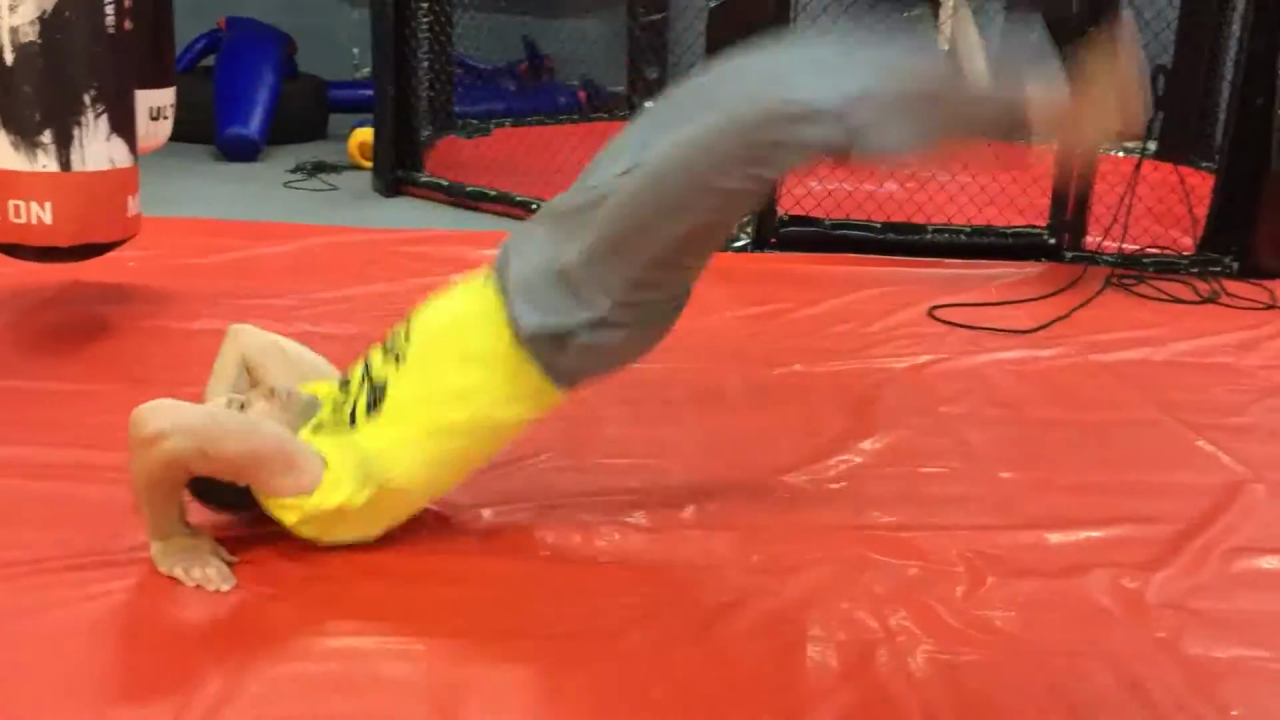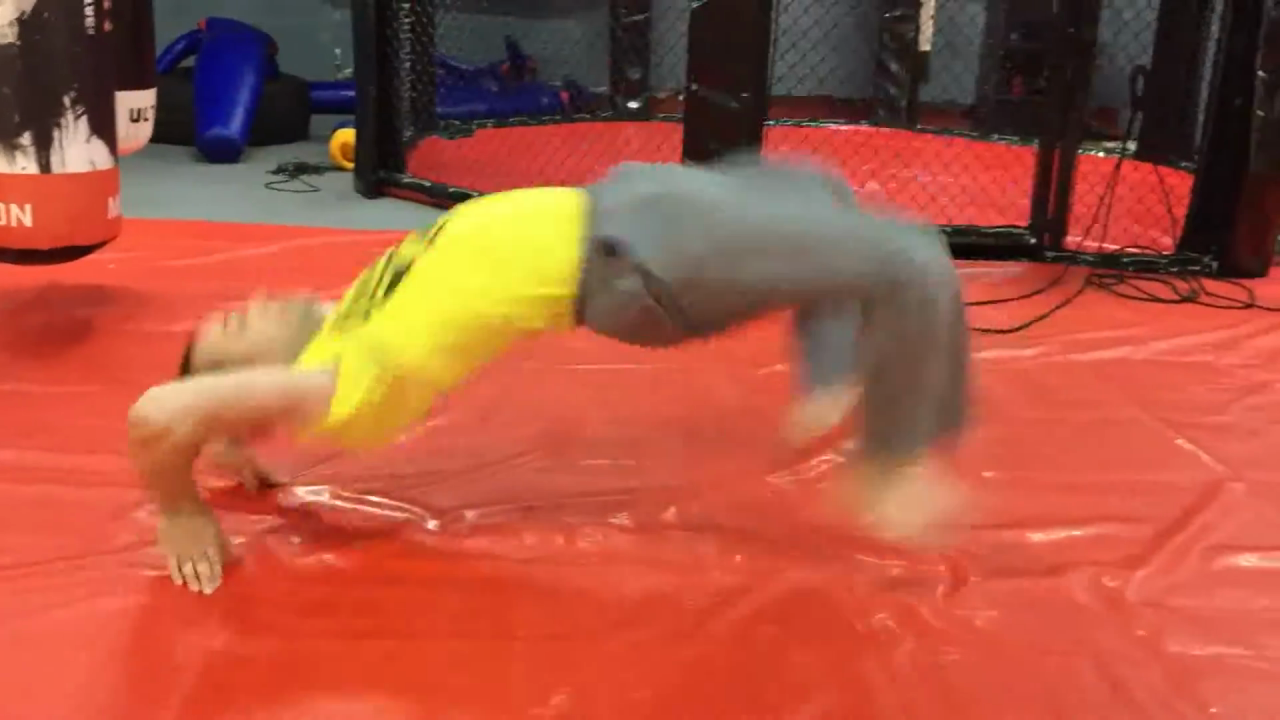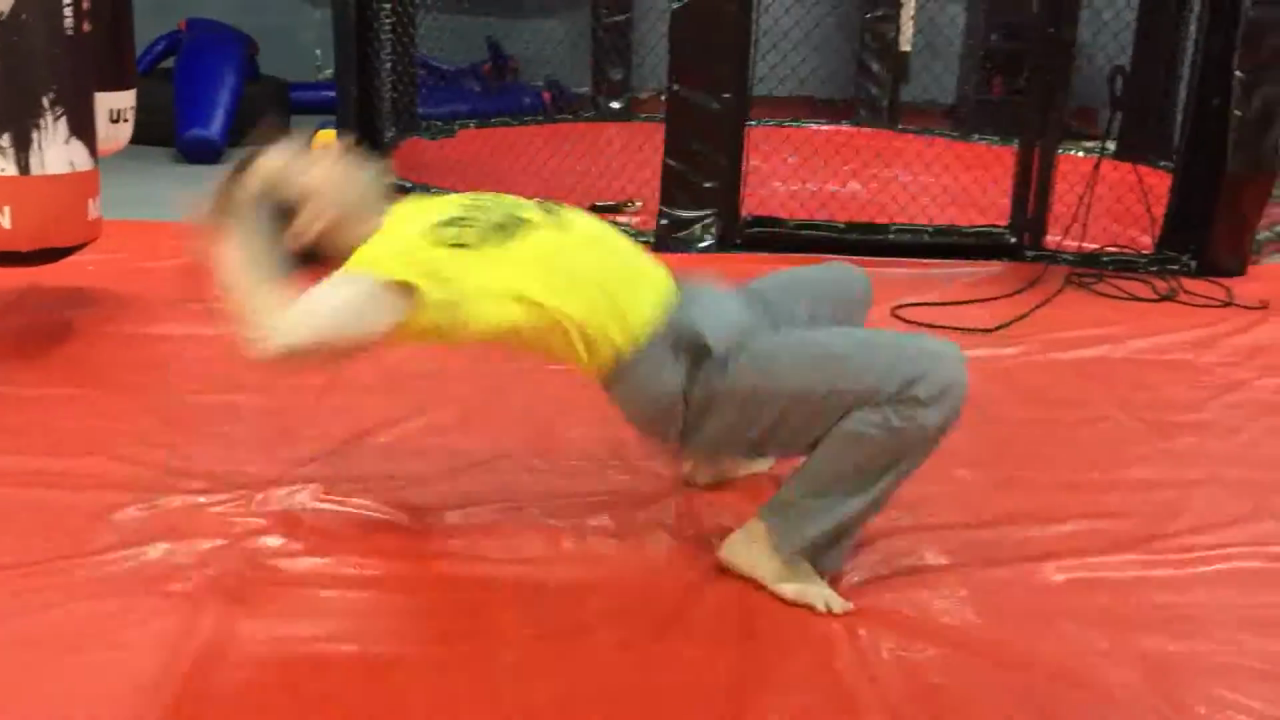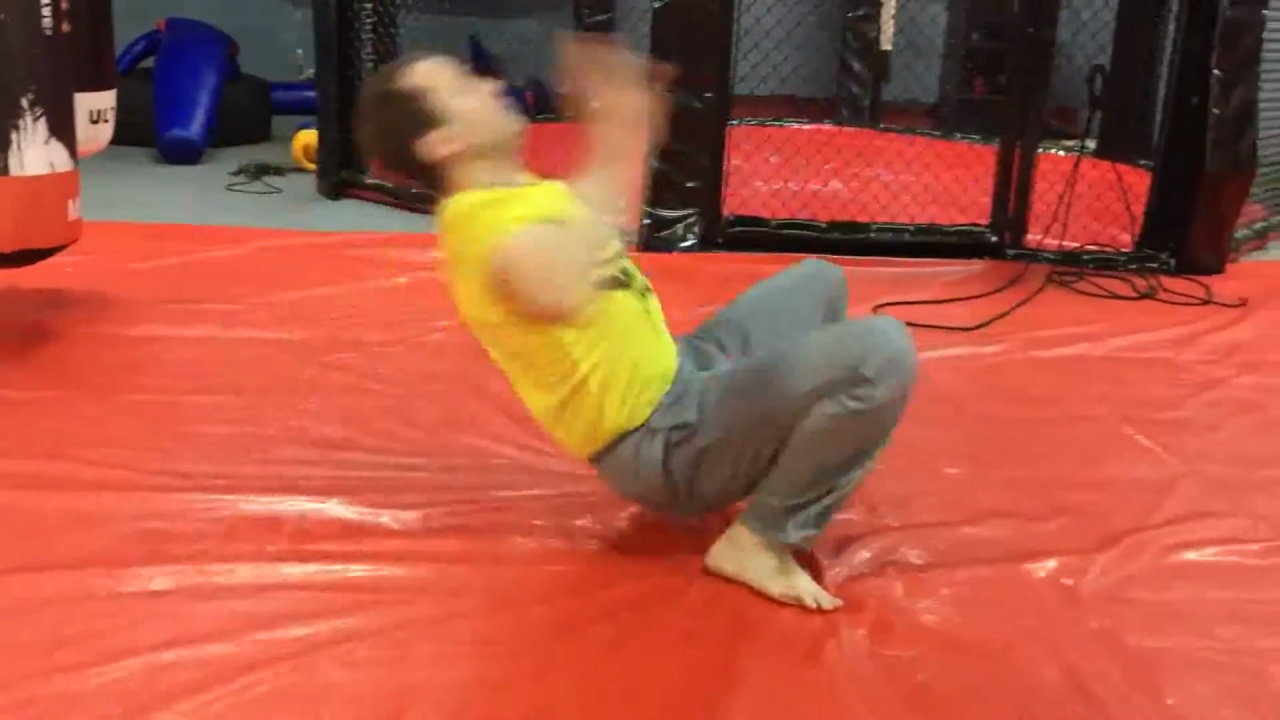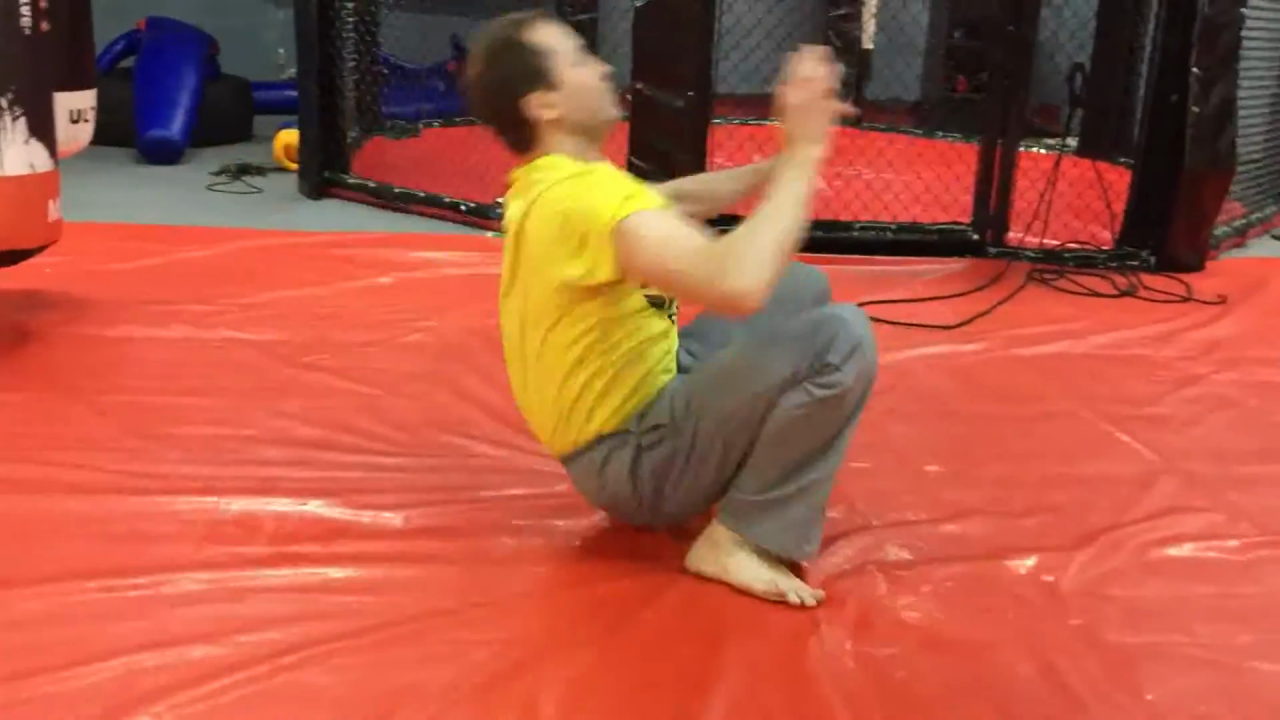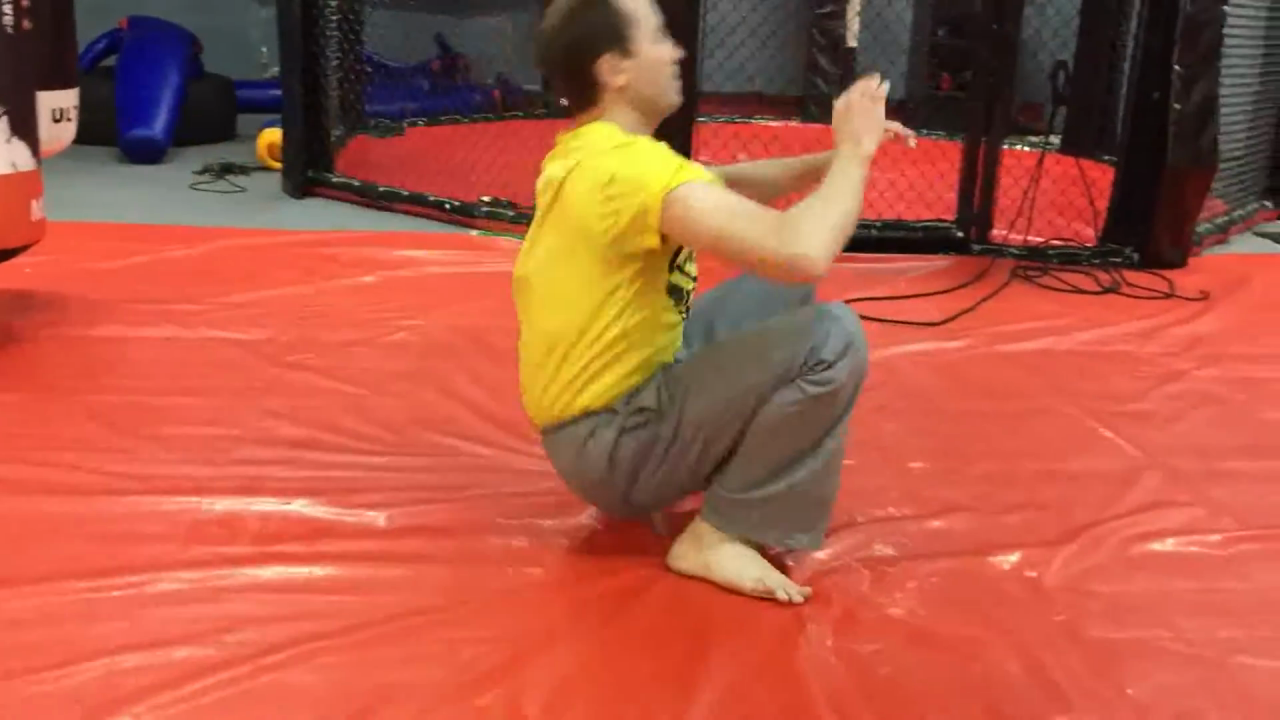
dt=0.1s
person 1, frame 1
left shoulder: (317, 417)
right shoulder: (323, 497)
left elbow: (244, 336)
right wrist: (167, 527)
left hip: (552, 276)
right ankle: (1048, 108)
person 1, frame 2
left shoulder: (338, 332)
right shoulder: (325, 390)
right elbow: (157, 412)
right wrist: (180, 515)
left knee: (808, 192)
right knee: (911, 270)
left ankle: (829, 385)
right ankle: (895, 462)
person 1, frame 3
left shoulder: (405, 221)
right shoulder: (383, 270)
right elbow: (275, 334)
left hip: (686, 306)
right hip: (677, 361)
left knee: (843, 286)
right knee: (928, 380)
left ankle: (729, 448)
right ankle: (782, 545)
person 1, frame 4
left shoulder: (503, 195)
right shoulder: (493, 227)
right elbow: (562, 293)
right wrist: (618, 148)
left hip: (675, 382)
right hip: (661, 449)
left knee: (815, 282)
right knee: (878, 356)
right ankle: (760, 541)
person 1, frame 5
left shoulder: (560, 176)
right shoulder: (579, 196)
left elbow: (683, 203)
right elbow: (741, 290)
left wrist: (790, 155)
right wrist: (803, 154)
left hip: (648, 395)
right hip: (637, 456)
left knee: (802, 285)
right knee: (836, 341)
left ankle: (726, 475)
right ankle: (738, 540)
person 1, frame 6
left shoulder: (592, 153)
right shoulder: (624, 166)
left elbow: (728, 185)
right elbow: (802, 254)
left wrist: (829, 159)
right wrist: (853, 150)
left hip: (622, 401)
right hip: (617, 443)
left knee: (783, 288)
right knee: (828, 338)
right ankle: (720, 536)
